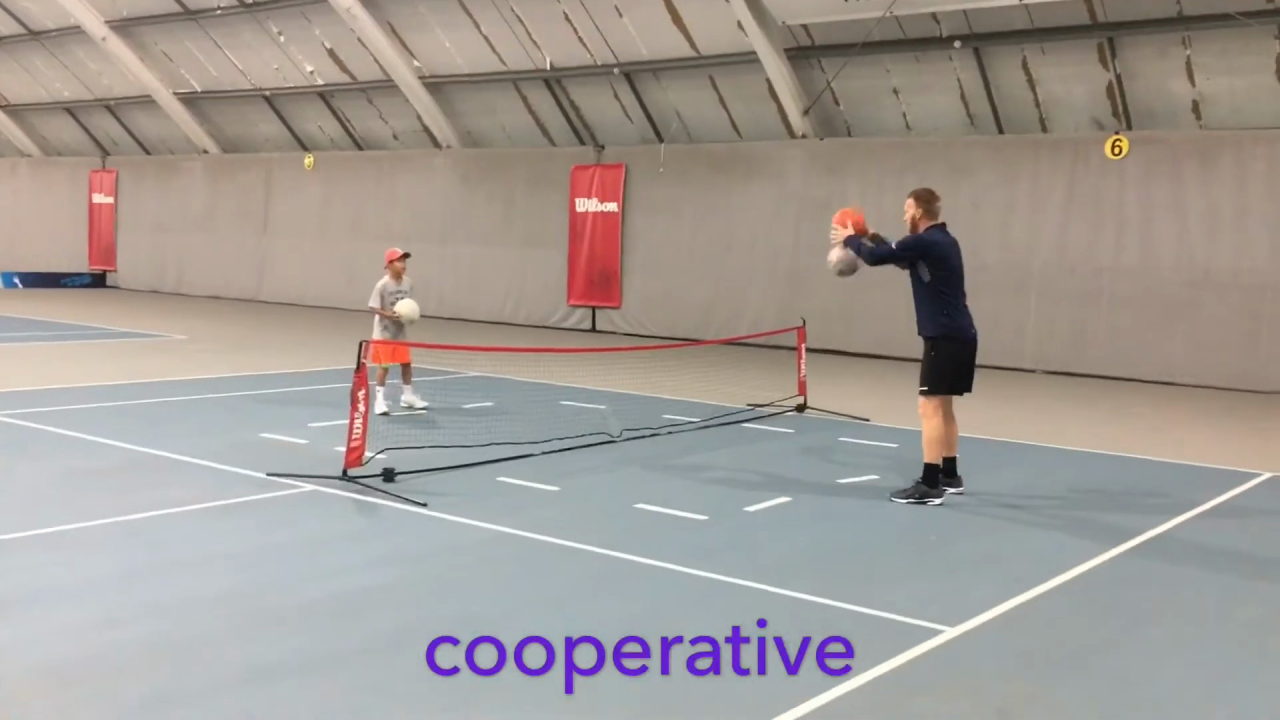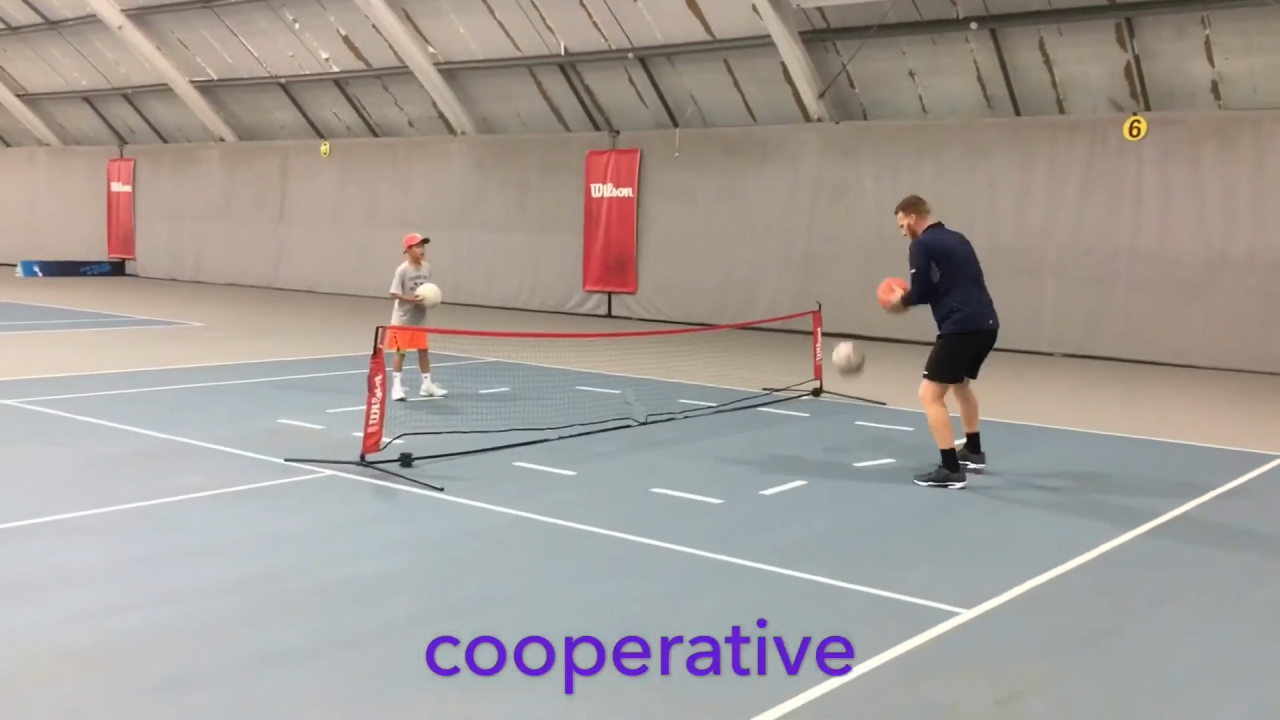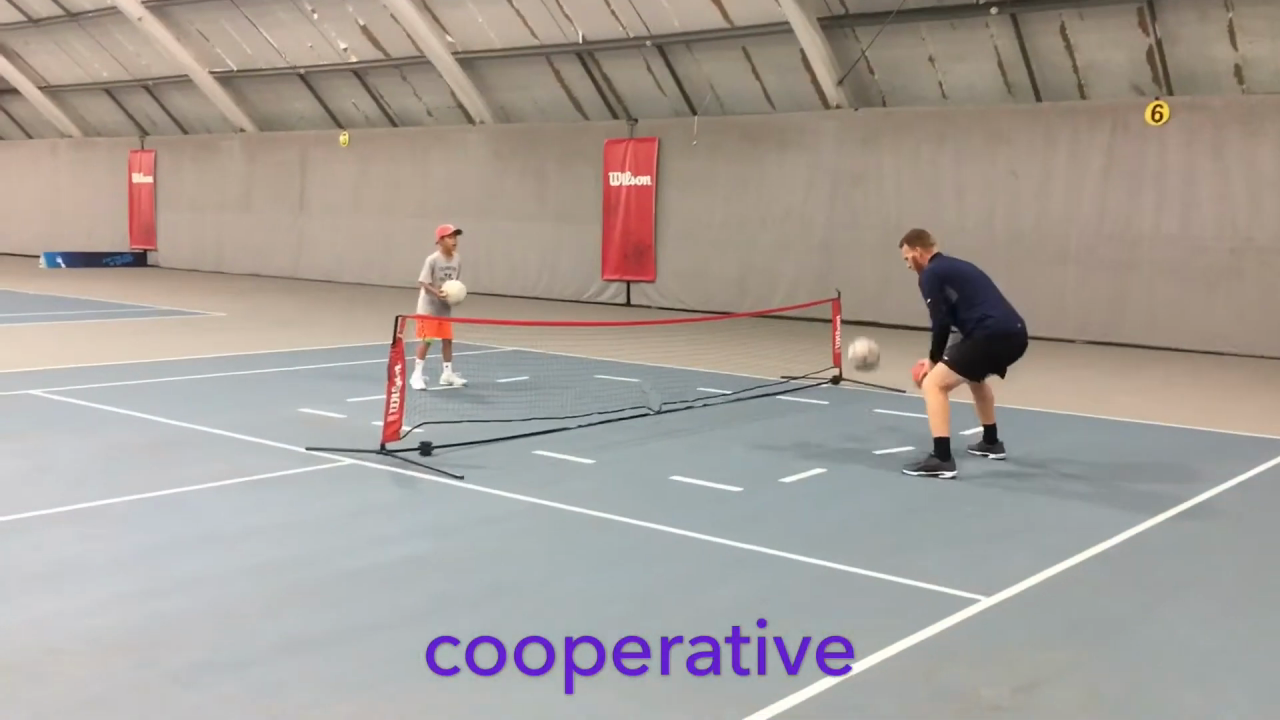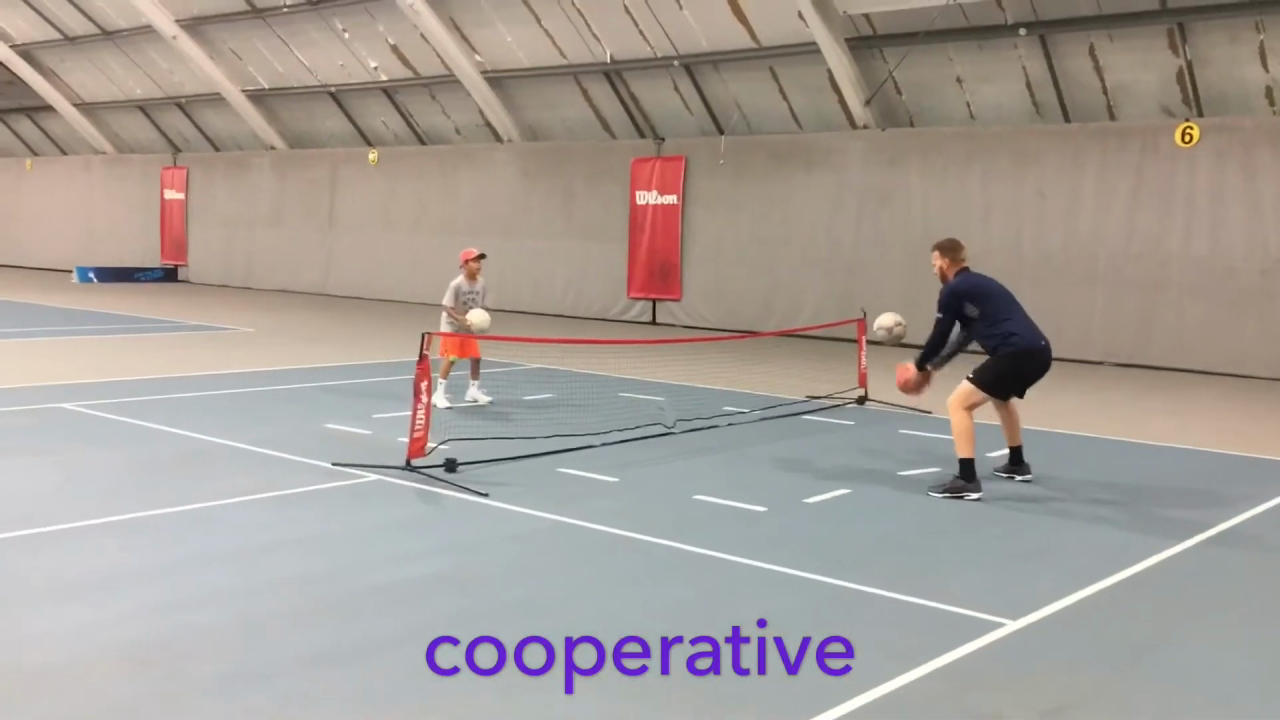
dt=0.3s
person 1, frame 1
left shoulder: (923, 242)
right shoulder: (943, 241)
left elbow: (875, 257)
right elbow: (895, 256)
left wrist: (848, 240)
right wrist: (870, 238)
left hip: (944, 336)
right hip: (960, 334)
left knee: (930, 407)
right knee: (942, 406)
left ankle: (930, 484)
right ankle: (949, 475)
person 1, frame 2
left shoulder: (923, 245)
right shoulder: (956, 239)
left elbow: (920, 293)
left wrist: (902, 300)
right wrist: (910, 296)
left hip: (961, 329)
right hip: (985, 324)
left knee: (930, 395)
right knee: (960, 384)
left ankle: (951, 469)
right ankle: (973, 450)
person 1, frame 3
left shoulder: (931, 274)
right shoulder: (956, 267)
left elbow: (941, 323)
left wrist: (934, 359)
right wrist: (943, 358)
left hip: (994, 336)
right hip: (1015, 334)
left knee: (933, 384)
right knee: (973, 375)
left ankle: (942, 458)
right ankle: (991, 442)
person 1, frame 4
left shoulder: (953, 290)
right shoulder: (978, 284)
left elbow: (939, 337)
right elbow: (965, 335)
left wrist: (920, 368)
right wrist: (933, 365)
left hip: (1017, 354)
right hip: (1039, 352)
left knee: (958, 404)
right knee: (1000, 396)
left ankle: (966, 479)
right ankle: (1017, 464)
